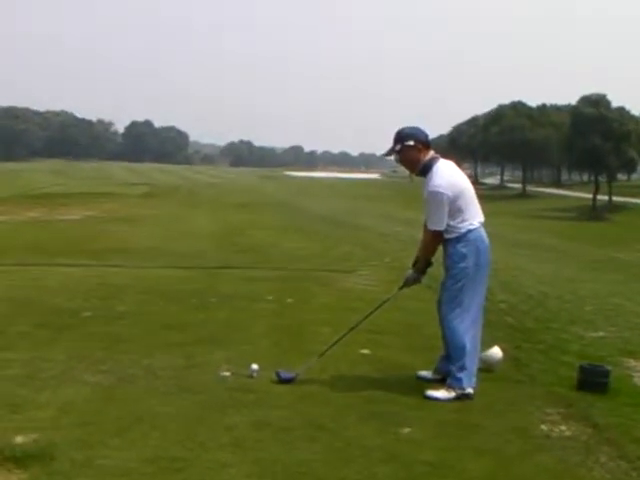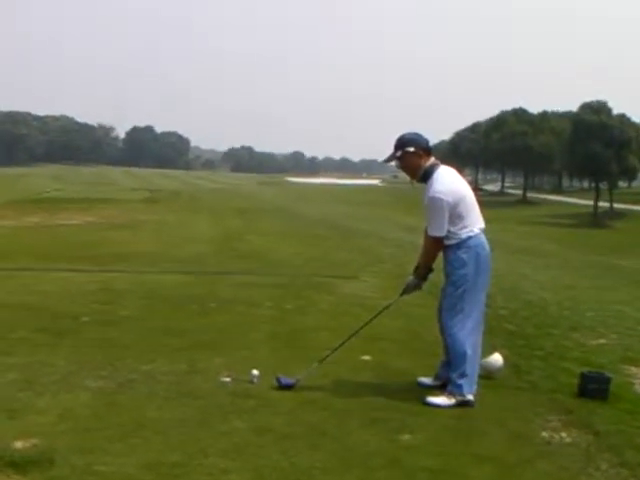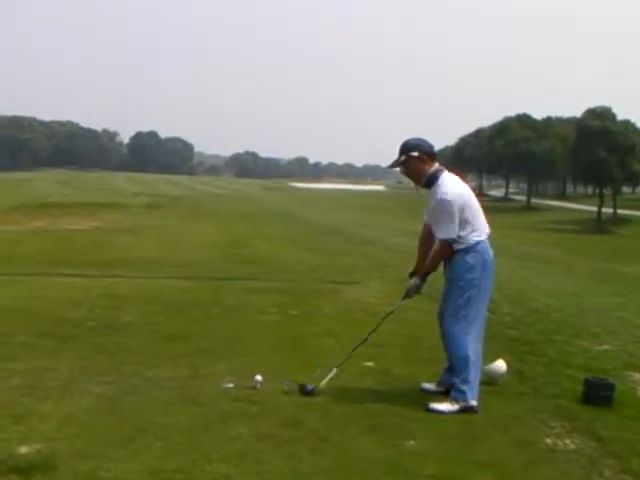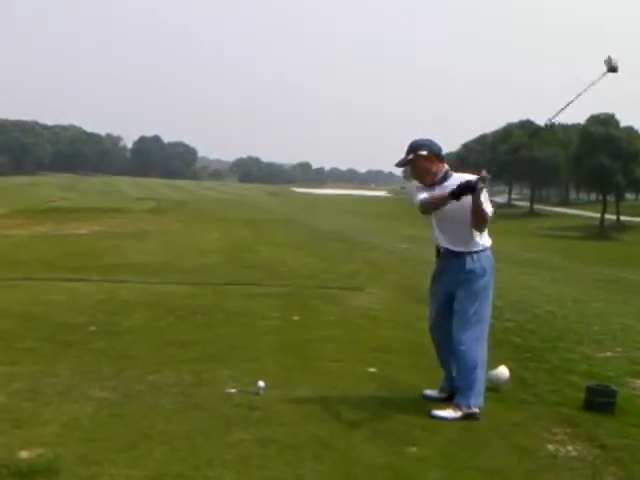
dt=0.3s
person 1, frame 1
left shoulder: (437, 185)
right shoulder: (442, 167)
left elbow: (435, 234)
right elbow: (431, 226)
left wrist: (418, 269)
right wrist: (419, 261)
left hip: (465, 246)
right hip: (464, 243)
left knee: (458, 312)
right knee: (449, 308)
left ankle: (461, 383)
right ankle: (448, 366)
person 1, frame 2
left shoulder: (438, 191)
right shoulder: (443, 173)
left elbow: (435, 240)
right elbow: (432, 233)
left wrist: (419, 275)
right wrist: (420, 268)
left hip: (466, 253)
right hip: (464, 250)
left knee: (459, 319)
right knee: (449, 315)
left ankle: (462, 390)
right ankle: (448, 373)
person 1, frame 3
left shoulder: (448, 194)
right shoulder: (435, 186)
left elbow: (445, 245)
right elbow: (429, 231)
left wrist: (421, 277)
right wrist: (418, 270)
left hip: (471, 259)
right hip: (458, 258)
left knee: (461, 326)
right knee: (449, 322)
left ankle: (465, 396)
right ankle: (452, 378)
person 1, frame 4
left shoulder: (469, 181)
right shoulder: (422, 190)
left elbow: (481, 225)
right elbow: (428, 206)
left wrist: (476, 196)
right wrist: (454, 194)
left hip: (474, 264)
right hip: (446, 262)
left knee: (467, 334)
right knee: (440, 328)
left ankle: (468, 402)
right ankle: (453, 384)
